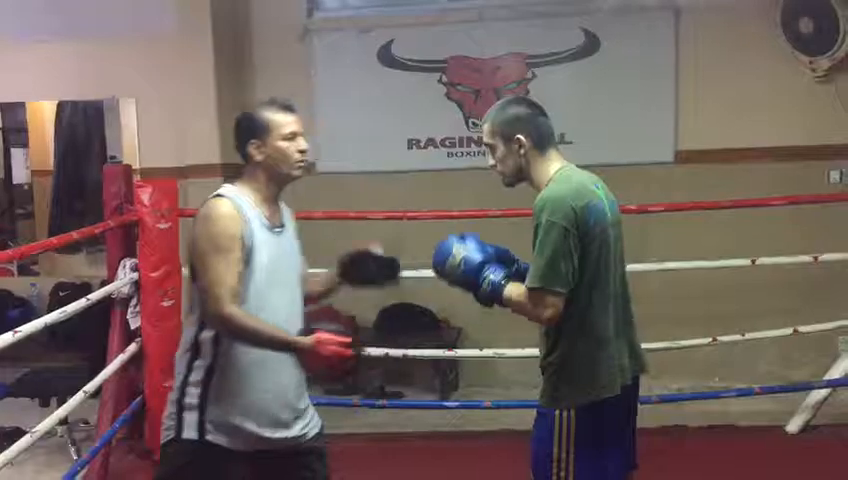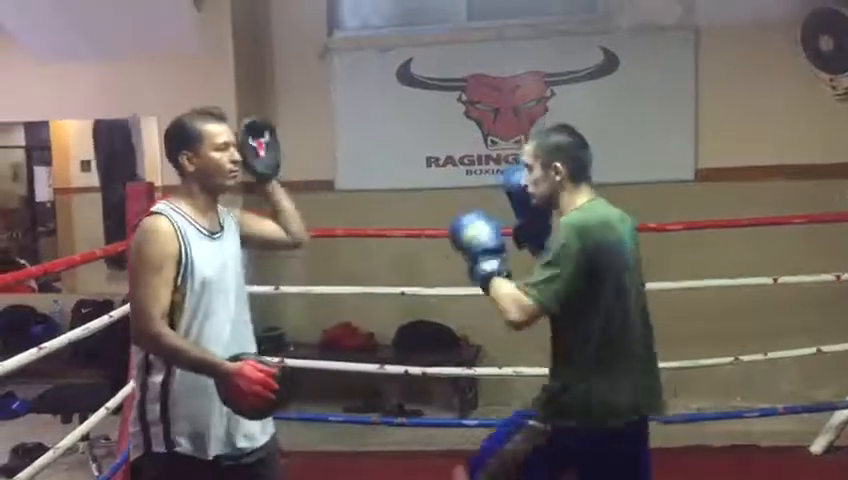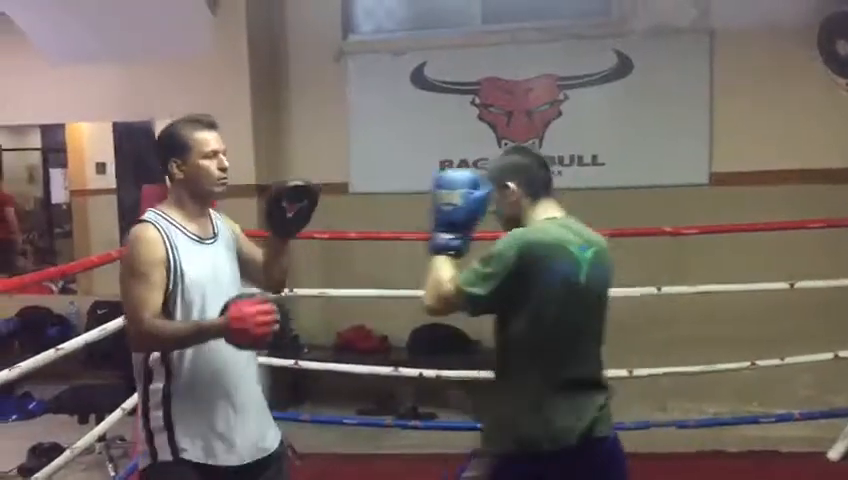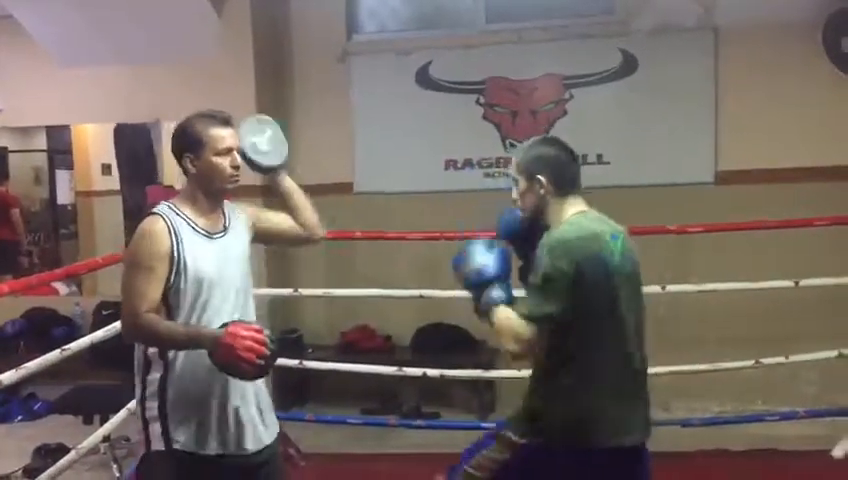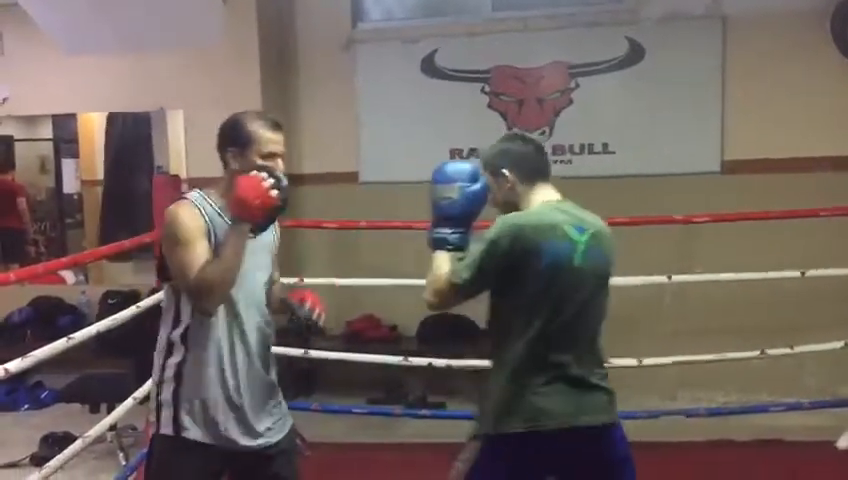
dt=0.5s
person 1, frame 1
left shoulder: (282, 213)
right shoulder: (224, 214)
right elbow: (221, 312)
left wrist: (342, 275)
right wrist: (302, 345)
right hip: (214, 415)
person 1, frame 2
left shoulder: (231, 220)
right shoulder: (160, 230)
left elbow: (294, 235)
right elbow: (149, 332)
left wrist: (268, 180)
right wrist: (225, 370)
right hip: (177, 428)
person 1, frame 3
left shoulder: (225, 228)
right shoulder: (150, 237)
left elbow: (271, 279)
right elbow: (142, 332)
left wrist: (282, 235)
right wrist: (221, 326)
right hip: (181, 429)
person 1, frame 4
left shoulder: (240, 218)
right shoulder: (158, 230)
left elbow: (311, 231)
right elbow: (136, 322)
left wrist: (277, 173)
right wrist: (209, 339)
right hip: (181, 420)
person 1, frame 5
left shoulder: (266, 219)
right shoulder: (187, 214)
right elbow: (207, 296)
left wrist: (293, 300)
right wrist: (242, 225)
left hip: (259, 403)
right hip: (193, 406)
person 2, frame 1
left shoulder: (556, 201)
right shoulder: (589, 185)
left elbow: (547, 307)
left wrist: (487, 280)
right wrist: (514, 269)
left hip: (581, 379)
right hip: (615, 368)
person 2, frame 2
left shoulder: (577, 229)
right shoulder: (616, 221)
left elbow: (519, 312)
left wrist: (488, 264)
right wrist: (534, 234)
left hip: (577, 405)
right hip: (630, 401)
person 2, frame 3
left shoulder: (522, 245)
right shoulder: (597, 247)
left elbow: (438, 301)
left wrist: (446, 235)
left hip: (526, 435)
right hip: (592, 429)
person 2, frame 4
left shoulder: (562, 244)
right shoulder: (617, 238)
left elbow: (523, 342)
left wrist: (490, 295)
right wrist: (531, 257)
left hip: (553, 428)
right hip: (622, 426)
person 2, frame 5
left shoulder: (515, 230)
right shoulder: (599, 231)
left elbow: (437, 295)
left wrist: (447, 229)
left hip: (523, 419)
right hip: (593, 413)
